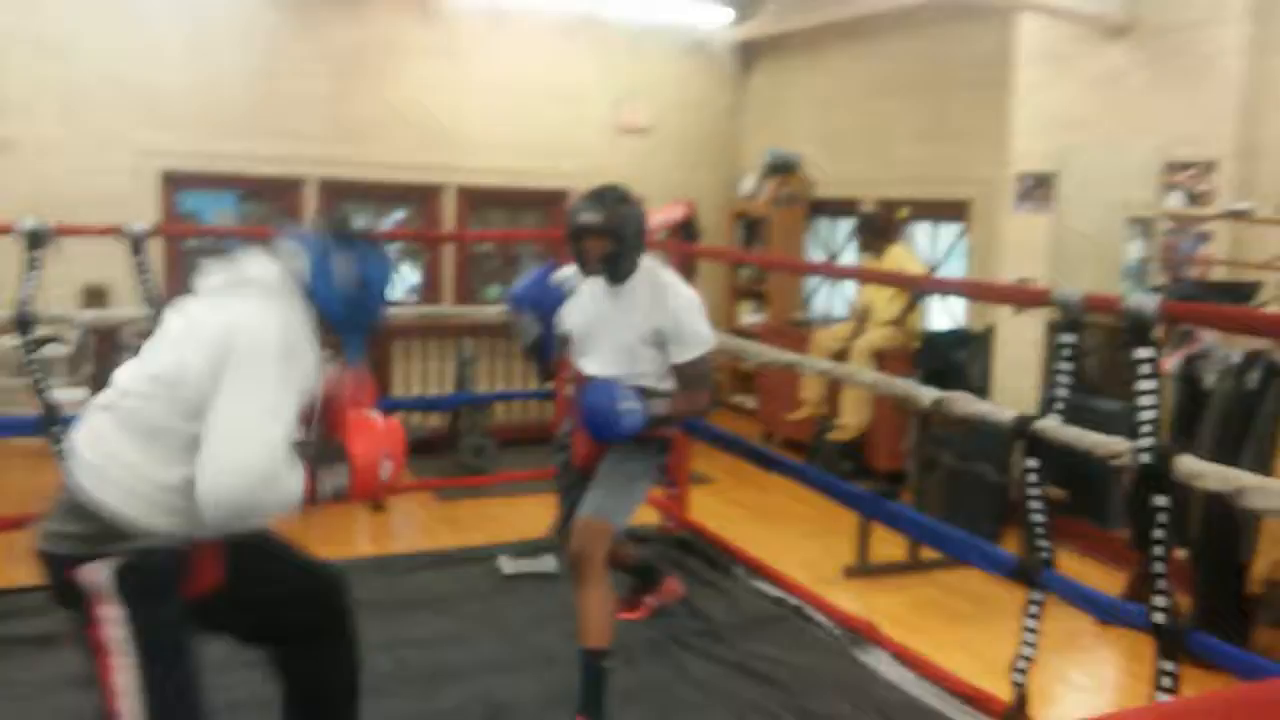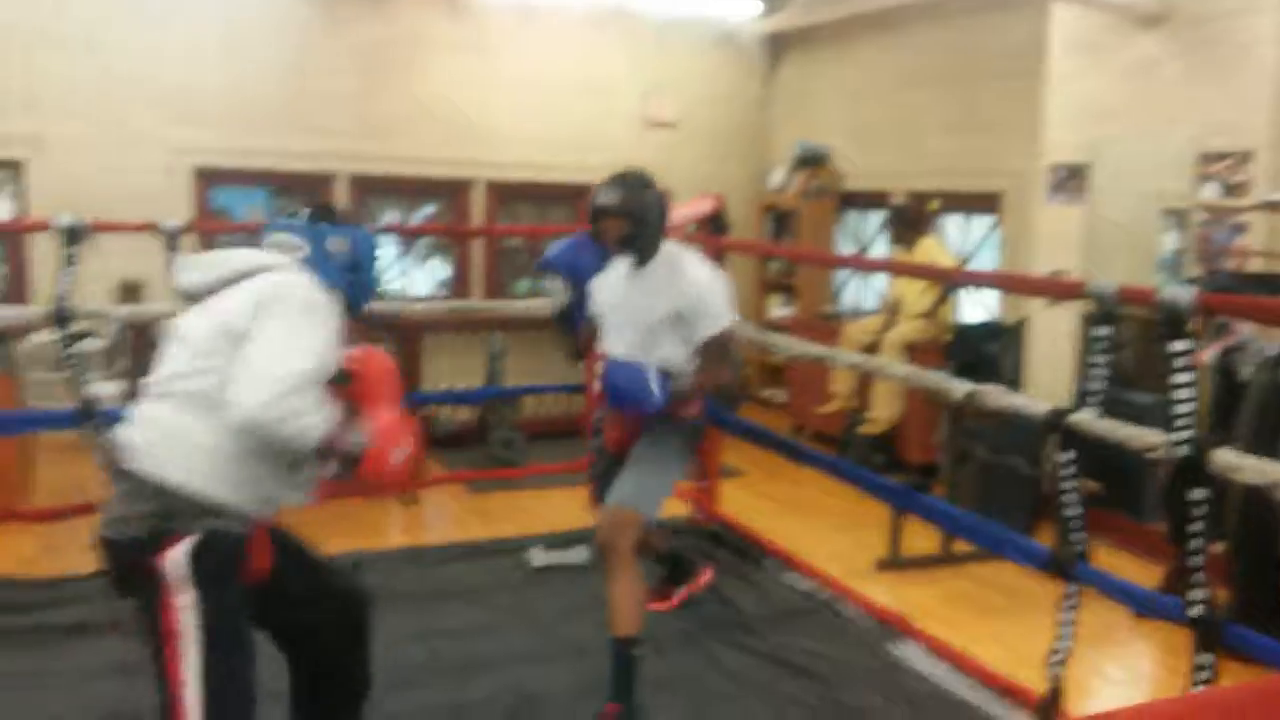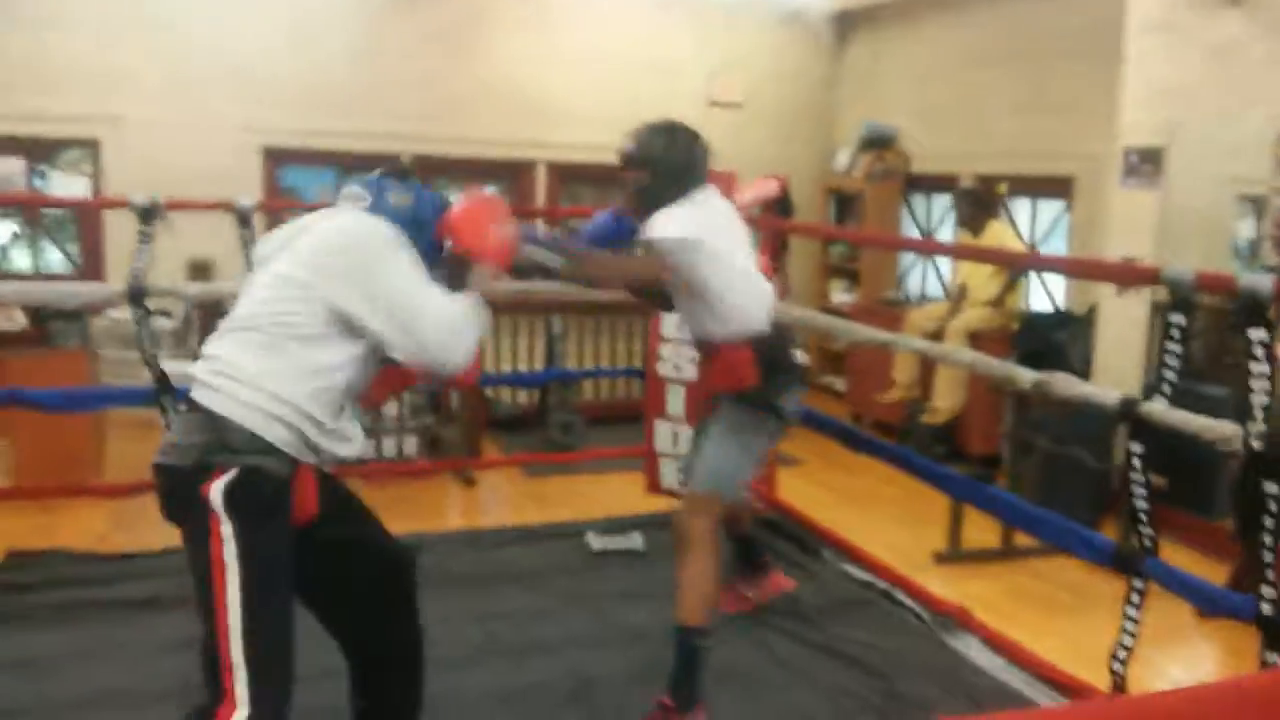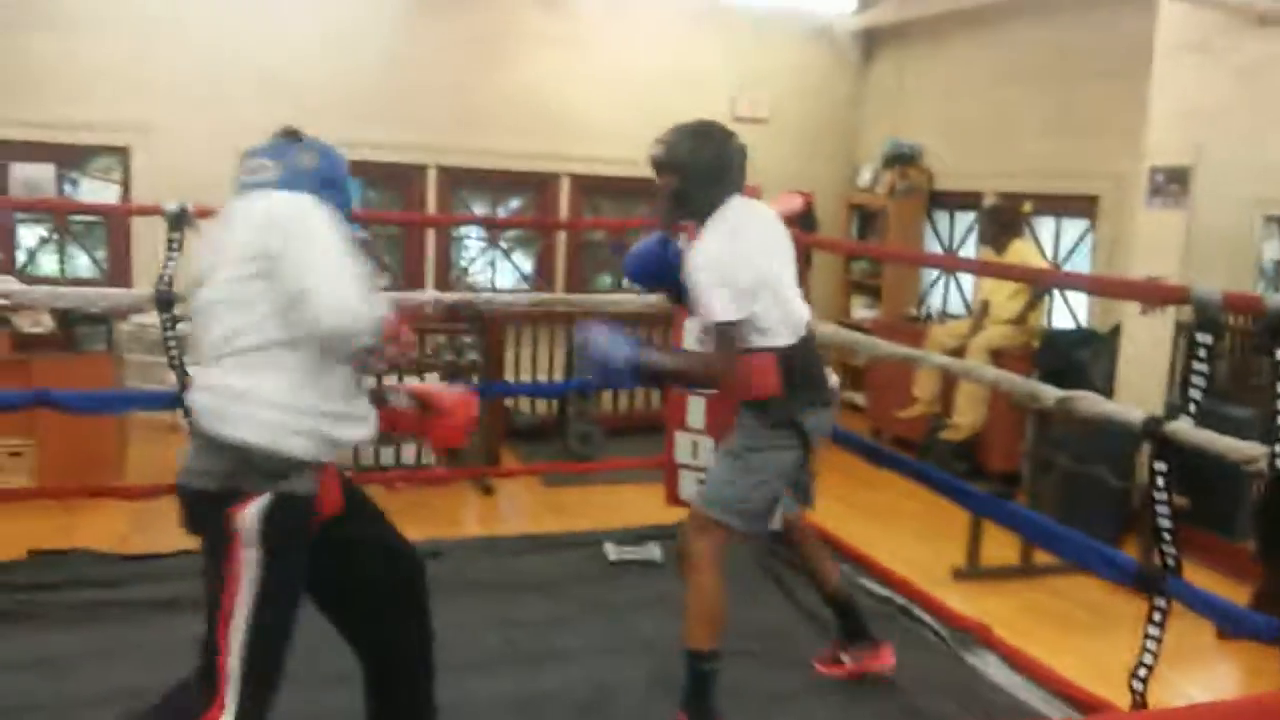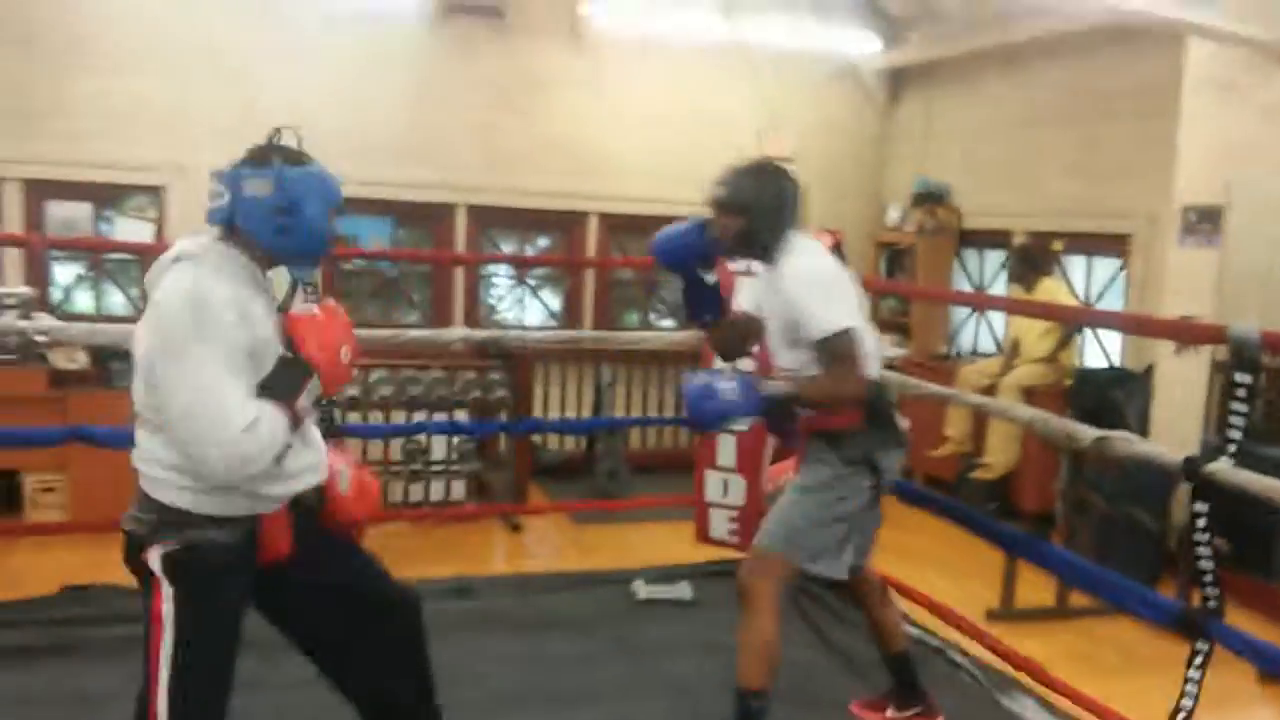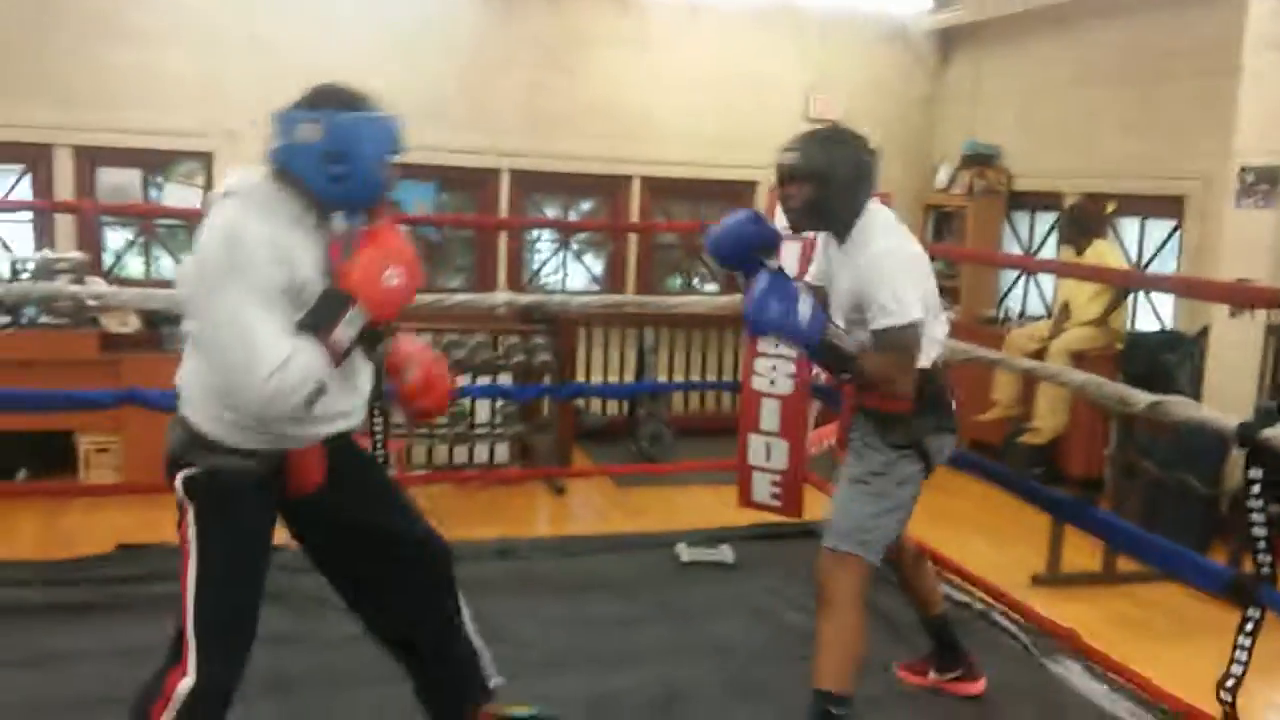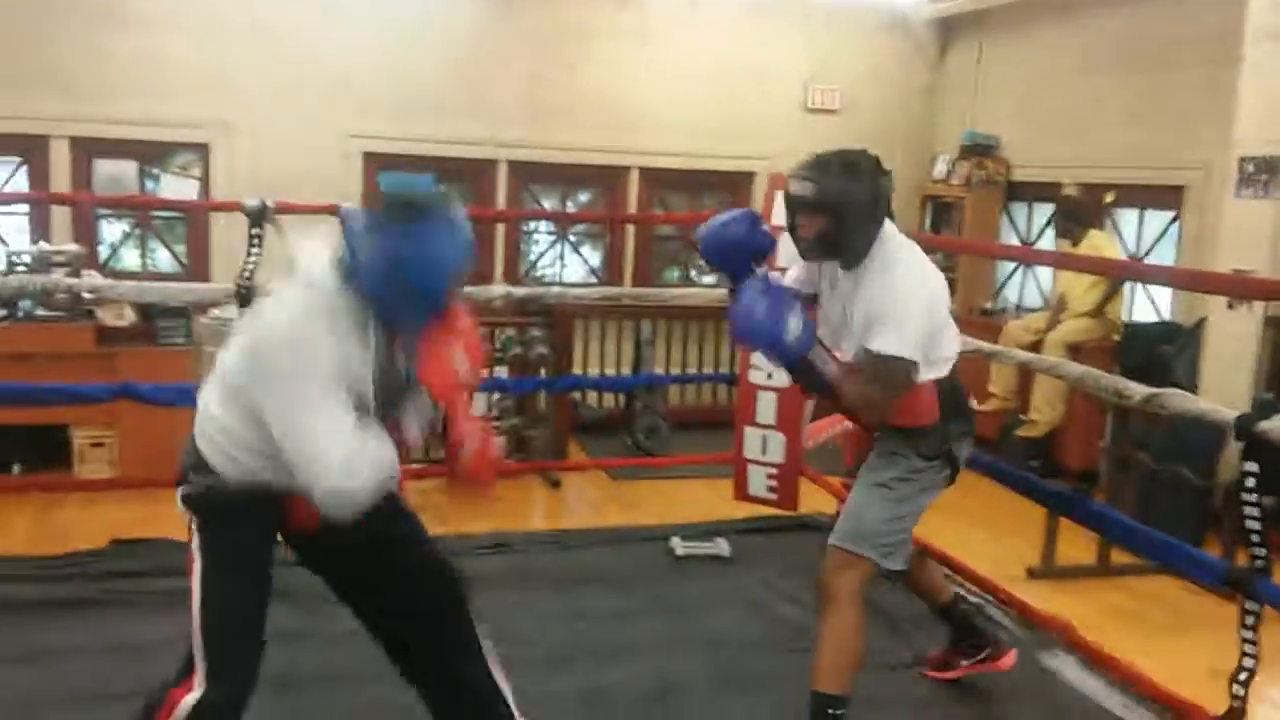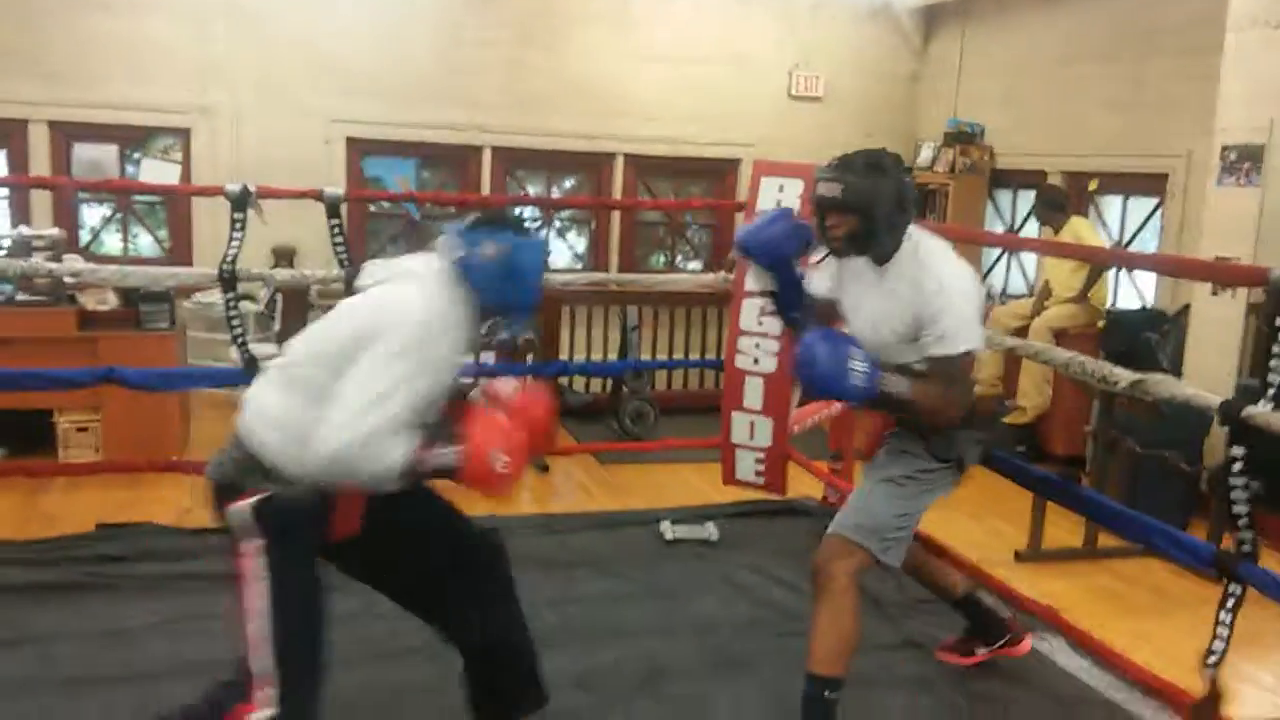
dt=0.2s
person 1, frame 1
left shoulder: (672, 297)
right shoulder: (567, 283)
left elbow: (700, 392)
right elbow: (548, 367)
left wrist: (651, 410)
right wrist: (534, 326)
left hip: (635, 438)
right hip: (584, 427)
left knee: (586, 549)
right knee: (579, 533)
right ankle: (652, 579)
person 1, frame 2
left shoulder: (691, 277)
right shoulder: (609, 268)
left elbow: (720, 370)
left wrist: (671, 386)
left hip: (669, 419)
right hip: (623, 412)
left knee: (616, 537)
right knee: (621, 513)
person 1, frame 3
left shoulder: (684, 222)
right shoulder: (705, 207)
left elbow: (640, 274)
right elbow: (676, 288)
right wrist: (622, 253)
left hip: (754, 385)
right hip: (750, 372)
left knee: (694, 523)
right knee: (708, 489)
right ankle: (757, 570)
person 1, frame 4
left shoulder: (718, 246)
right shoulder: (747, 217)
left elbow: (727, 367)
left wrist: (638, 360)
right wrist: (674, 281)
left hip: (778, 406)
right hip: (796, 398)
left knee: (701, 542)
right knee: (785, 519)
right ankle: (861, 641)
person 1, frame 5
left shoulder: (805, 275)
right shoulder: (778, 266)
left elbow: (853, 382)
right elbow: (735, 338)
left wrist: (765, 397)
right wrist: (693, 281)
left hip: (849, 444)
right hip: (849, 441)
left knee: (760, 579)
right knee: (852, 569)
person 1, frame 6
left shoulder: (886, 254)
right shoulder: (839, 234)
left elbow: (895, 377)
right elbow: (816, 304)
left wrist: (822, 337)
right wrist: (757, 272)
left hip: (903, 425)
right hip: (886, 419)
left knee: (839, 575)
right knee: (888, 537)
right ankle: (950, 662)
person 1, frame 7
left shoulder: (909, 283)
right shoulder: (820, 248)
left elbow: (872, 405)
right elbow: (777, 313)
left wrist: (801, 348)
right wrist: (741, 272)
left hip: (916, 432)
right hip: (883, 421)
left knee: (838, 576)
right knee: (884, 542)
right ankle: (976, 641)
person 1, frame 8
left shoulder: (942, 280)
right shoulder: (847, 254)
left elbow: (951, 399)
right elbow: (815, 328)
left wrist: (875, 384)
right wrist: (781, 274)
left hip: (932, 435)
right hip: (894, 421)
left knee: (835, 564)
right knee: (886, 540)
right ankle: (994, 629)
person 2, frame 1
left shoulder: (247, 303)
right shoulder: (276, 330)
right elbow: (233, 489)
left wrist: (328, 411)
right wrist: (338, 471)
left hip: (177, 530)
right hip: (121, 546)
left knee: (315, 603)
person 2, frame 2
left shoulder: (244, 293)
right shoulder: (301, 297)
right elbow: (263, 407)
right wrist: (353, 440)
left hip: (218, 518)
right hip: (177, 534)
left knee: (334, 613)
person 2, frame 3
left shoulder: (328, 243)
right shoulder: (361, 237)
right elbow: (445, 342)
right wrist: (482, 270)
left hip: (275, 461)
right hip: (234, 464)
left knee: (382, 580)
person 2, frame 4
left shoulder: (264, 225)
right shoulder: (293, 214)
right elbow: (345, 313)
left wrist: (396, 405)
right wrist: (392, 328)
left hip: (295, 472)
right hip: (253, 480)
left knee: (393, 583)
person 2, frame 5
left shoulder: (242, 279)
right shoulder: (193, 294)
right elbow: (228, 450)
left wrist: (321, 467)
right wrist: (304, 371)
left hip: (276, 516)
right hip: (196, 534)
left knee: (388, 624)
person 2, frame 6
left shoulder: (313, 213)
right shoulder: (236, 235)
right elbow: (269, 387)
left wrist: (398, 352)
right wrist: (358, 308)
left hip: (321, 446)
right hip: (233, 462)
left knee: (416, 565)
right knee: (210, 661)
person 2, frame 7
left shoulder: (381, 295)
right shoulder: (301, 326)
right elbow: (342, 488)
right wrist: (417, 397)
left hip: (314, 468)
right hip: (235, 487)
left knee: (428, 592)
person 2, frame 8
left shoulder: (436, 295)
right shoulder: (428, 313)
right elbow: (348, 444)
left wrist: (480, 416)
right wrist: (448, 454)
left hip: (339, 485)
right hip: (273, 485)
left knee: (475, 564)
person 3, frame 1
left shoulder: (899, 254)
right shoulder: (869, 260)
left wrist: (901, 317)
right wrist: (858, 322)
left hip: (900, 327)
right hip: (872, 323)
left knee: (862, 346)
right knee: (821, 338)
left ankle: (852, 423)
right ankle: (814, 402)
person 3, frame 2
left shoulder: (931, 247)
right shoulder: (900, 252)
left wrist: (932, 309)
right wrist: (890, 312)
left hip: (928, 320)
right hip: (903, 315)
left knee: (892, 339)
right knee: (851, 330)
left ankle: (883, 416)
right ankle: (845, 396)
person 3, frame 3
left shoulder: (999, 231)
right shoulder: (964, 236)
left wrist: (1000, 297)
right wrist: (955, 302)
left hip: (996, 307)
right hip: (968, 302)
left knee: (956, 326)
right knee: (915, 317)
left ankle: (945, 407)
right ankle: (906, 384)
person 3, frame 4
left shoulder: (1023, 249)
right shoulder: (987, 254)
left wrist: (1022, 315)
right wrist: (977, 319)
left hip: (1020, 326)
right hip: (990, 320)
left knee: (978, 343)
right knee: (936, 334)
left ankle: (965, 423)
right ankle: (926, 400)
person 3, frame 5
left shoulder: (1053, 288)
right shoulder: (1018, 292)
left wrist: (1053, 354)
right wrist: (1008, 359)
left hip: (1052, 364)
right hip: (1022, 358)
left knee: (1010, 383)
right knee: (968, 373)
left ankle: (998, 463)
right ankle: (959, 439)
person 3, frame 6
left shoulder: (1104, 250)
right shoulder: (1070, 256)
left wrist: (1102, 318)
right wrist: (1058, 321)
left hip: (1104, 327)
right hip: (1072, 323)
left knee: (1059, 347)
right knee: (1016, 337)
left ankle: (1046, 427)
right ankle: (1007, 404)
person 3, frame 7
left shoulder: (1099, 240)
right shoulder: (1067, 247)
left wrist: (1098, 309)
right wrist: (1054, 314)
left hip: (1102, 318)
right hip: (1069, 313)
left knee: (1055, 339)
right knee: (1013, 329)
left ankle: (1043, 419)
right ankle: (1003, 395)
person 3, frame 8
left shoulder: (1079, 226)
right shoulder: (1051, 235)
left wrist: (1081, 294)
right wrist: (1039, 299)
left hip: (1086, 304)
right hip: (1055, 299)
left knee: (1040, 325)
right knee: (999, 315)
left ankle: (1030, 406)
right ankle: (989, 383)
